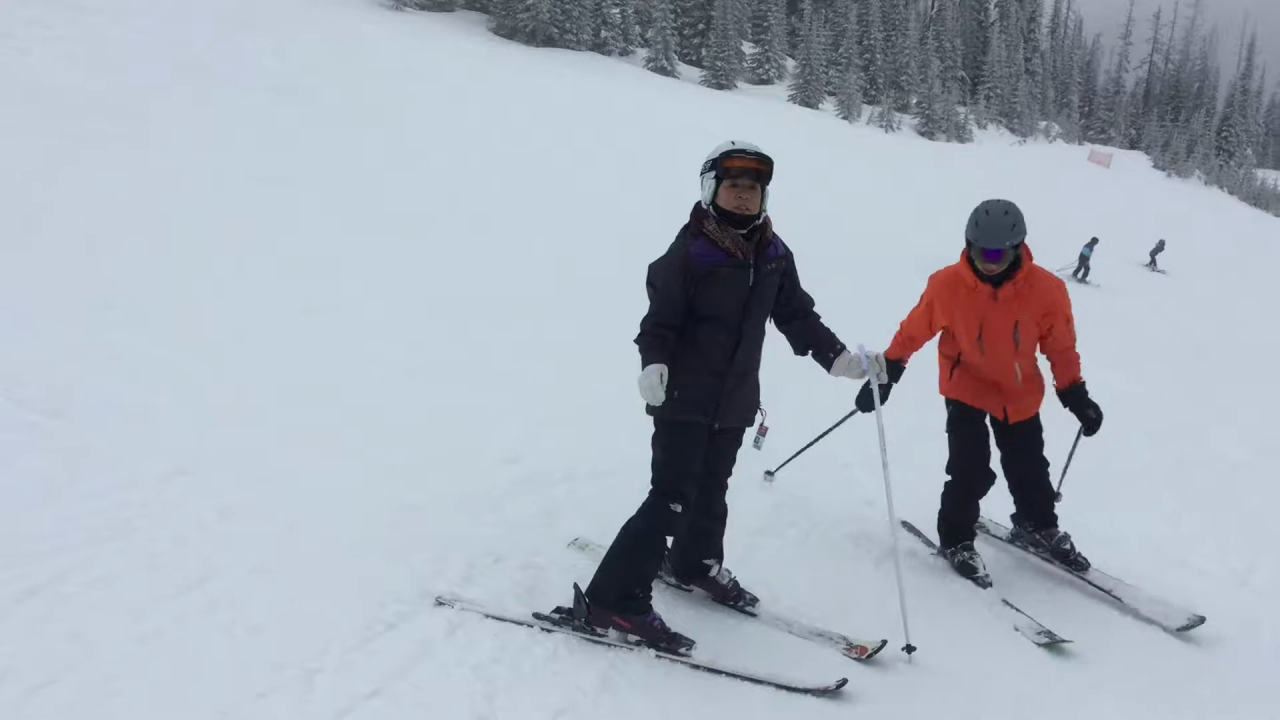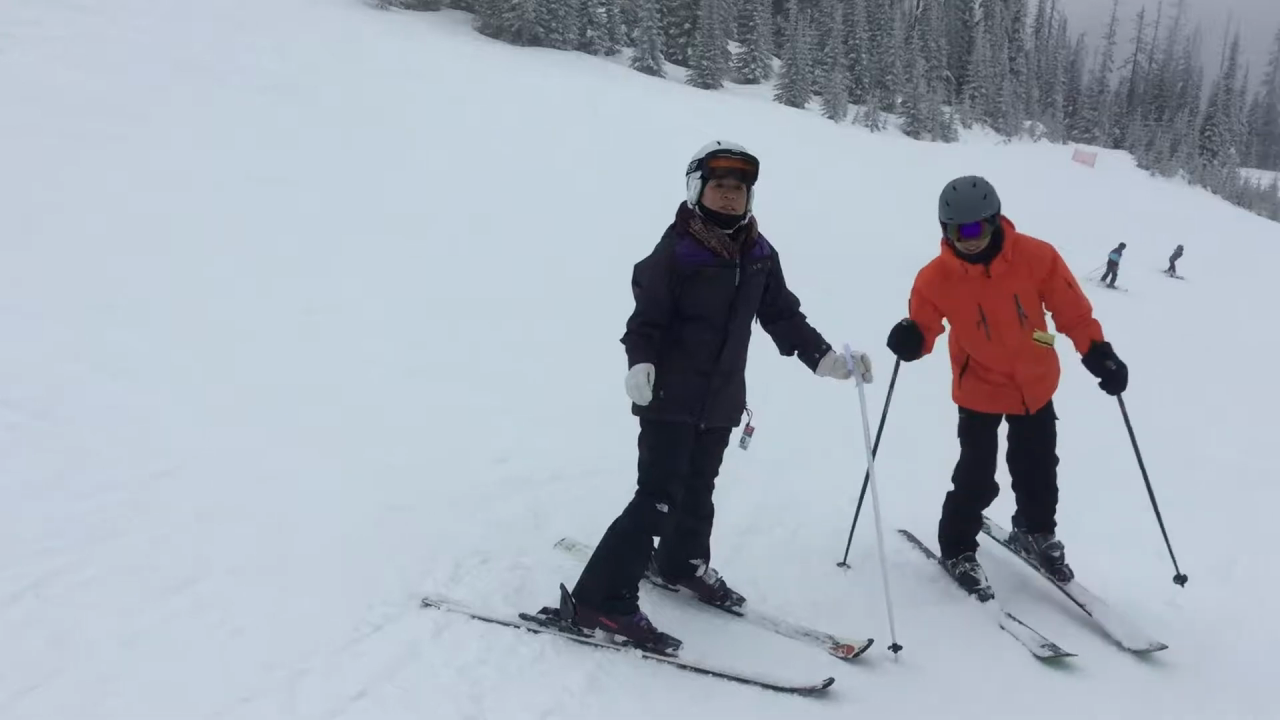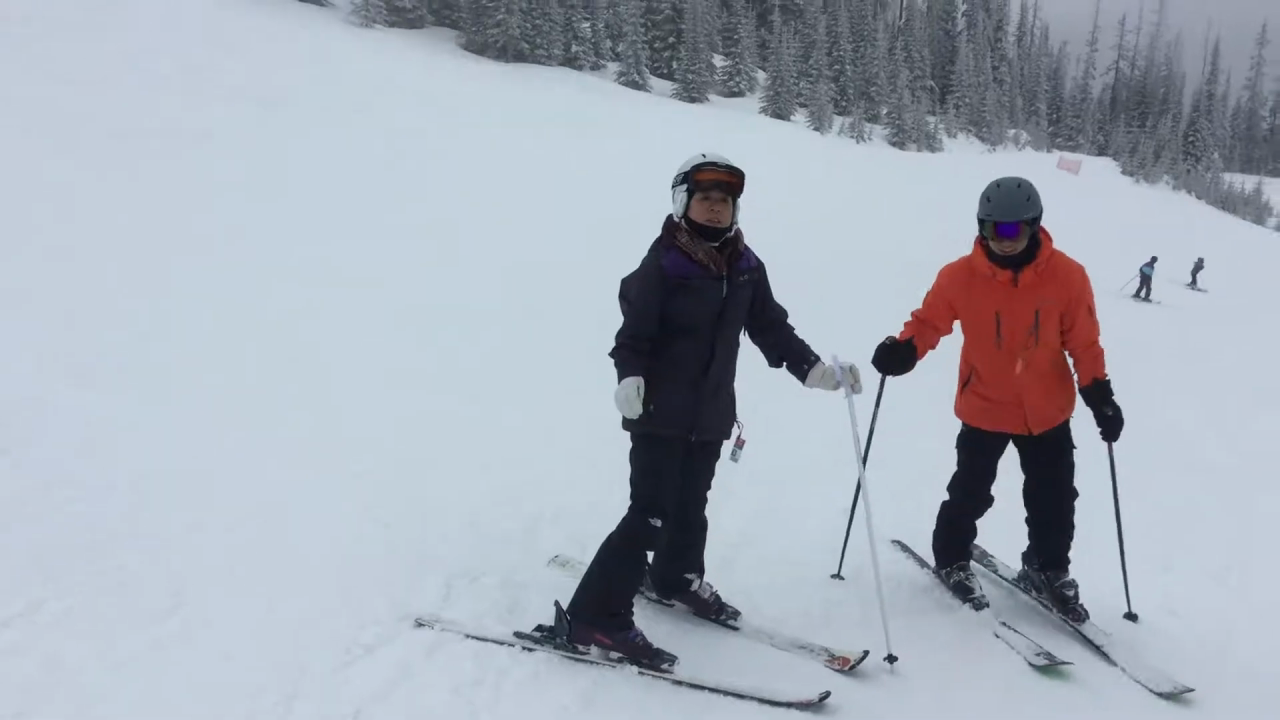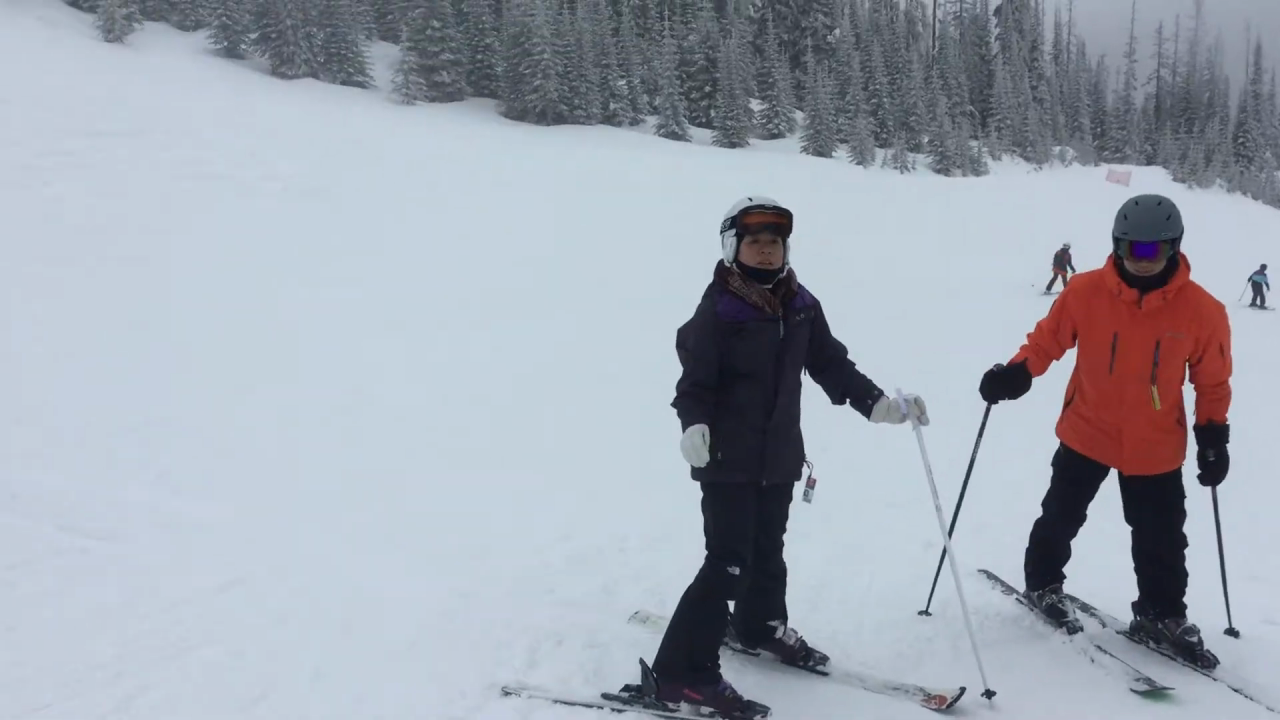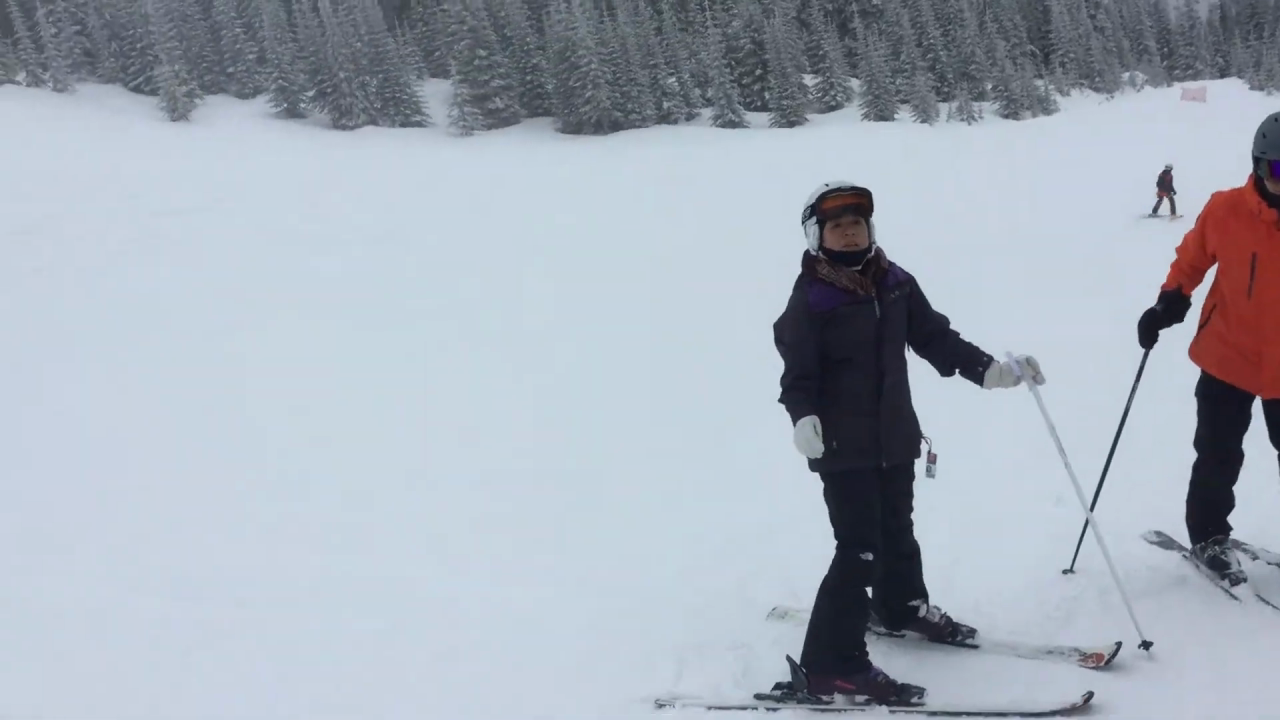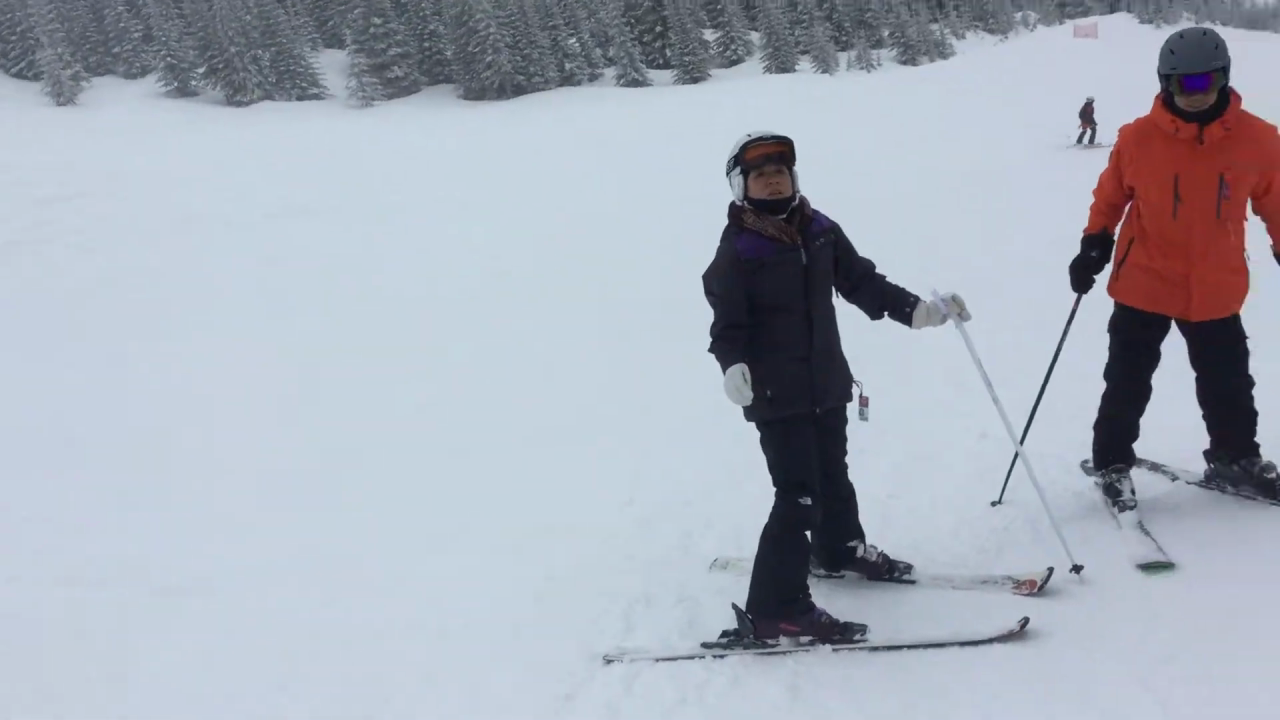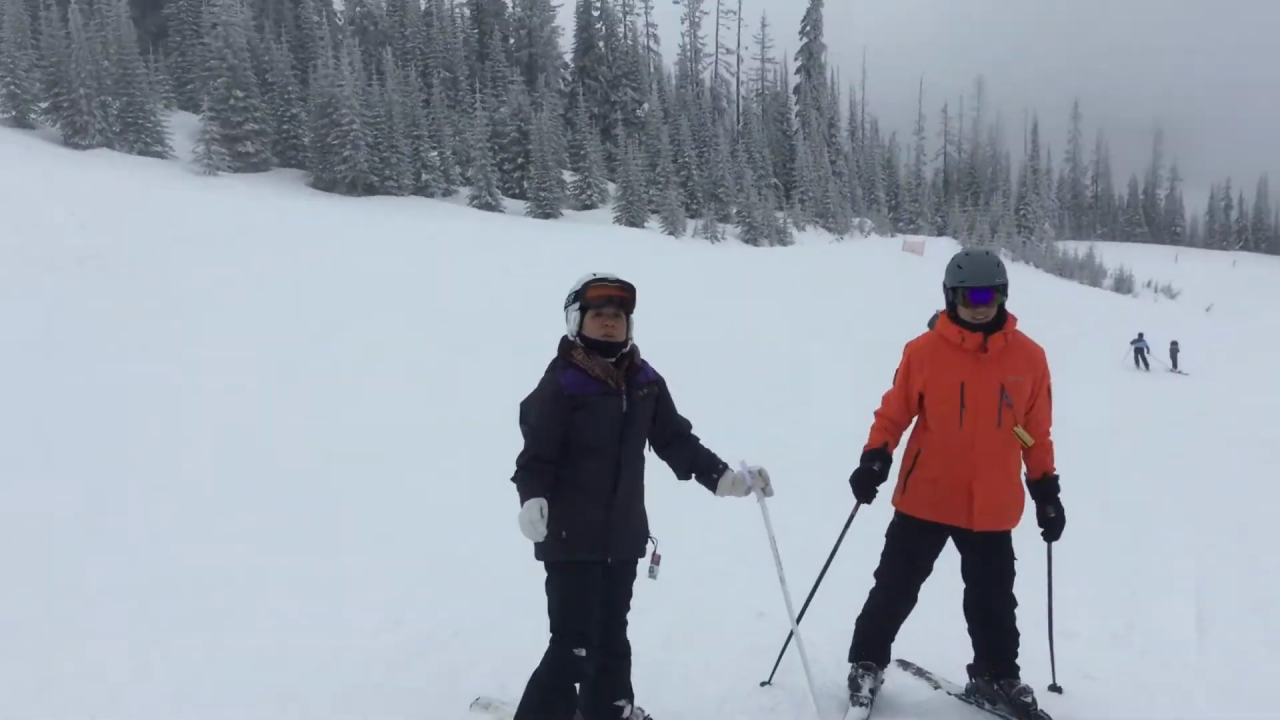
dt=0.3s
person 1, frame 1
left shoulder: (774, 255)
right shoulder: (690, 251)
left elbow: (798, 316)
right elbow: (660, 318)
left wrist: (841, 358)
right wrist: (654, 364)
left hip: (734, 401)
right hip: (683, 397)
left knee: (711, 490)
right knee: (672, 499)
left ankle: (697, 563)
right ankle: (614, 600)
person 1, frame 2
left shoulder: (759, 255)
right shoulder: (676, 250)
left elbow: (784, 317)
right elbow: (646, 318)
left wrist: (826, 358)
right wrist: (641, 363)
left hip: (721, 400)
right hip: (669, 398)
left knee: (698, 491)
right knee: (658, 499)
left ankle: (684, 563)
right ankle: (603, 600)
person 1, frame 3
left shoulder: (745, 267)
right shoulder: (662, 264)
left elbow: (770, 327)
right elbow: (634, 332)
left wrist: (814, 369)
right wrist: (630, 377)
left hip: (710, 412)
right hip: (659, 411)
left knee: (691, 505)
right knee: (651, 514)
left ankle: (677, 576)
right ankle: (597, 617)
person 1, frame 4
left shoulder: (801, 307)
right shoulder: (718, 309)
left elbow: (832, 365)
right elbow: (694, 379)
left wrist: (879, 404)
right wrist: (694, 425)
left hip: (779, 456)
right hip: (727, 458)
left knee: (767, 550)
right knee: (728, 563)
left ankle: (762, 624)
right ankle: (684, 671)
person 1, frame 5
left shoulder: (894, 283)
right shoulder: (809, 299)
left elbow: (936, 337)
right elbow: (798, 372)
left wrist: (990, 369)
right wrist: (804, 417)
left hip: (895, 435)
right hip: (843, 443)
left knee: (897, 532)
right knee: (860, 550)
left ankle: (902, 606)
right ankle: (832, 663)
person 1, frame 6
left shoulder: (819, 230)
right shoulder: (737, 249)
left elbow: (862, 281)
right elbow: (727, 323)
left wrist: (918, 309)
right wrist: (734, 366)
left hip: (826, 381)
right hip: (776, 392)
left knee: (833, 475)
right knee: (798, 494)
left ankle: (842, 547)
right ankle: (776, 606)
person 1, frame 7
left shoulder: (644, 383)
right shoulder: (561, 384)
left elbow: (676, 441)
right elbow: (536, 456)
left wrist: (724, 479)
right wrist: (534, 501)
left hip: (623, 537)
right hip: (570, 538)
left knee: (611, 635)
right knee: (574, 647)
person 2, frame 1
left shoulder: (1045, 289)
right shoulder: (947, 283)
left elbow: (1059, 343)
right elbow: (917, 328)
left wrist: (1074, 392)
right wrist: (889, 370)
left hip: (1018, 394)
right hip: (966, 387)
left knee: (1028, 469)
right knee: (970, 470)
left ankle: (1038, 527)
right ankle: (956, 541)
person 2, frame 2
left shoulder: (1036, 257)
right shoulder: (934, 278)
left elbow: (1071, 309)
right elbow: (923, 334)
left wrist: (1099, 354)
right wrist: (909, 337)
left hip: (1034, 383)
right hip: (979, 388)
left knee: (1038, 467)
right knee: (976, 478)
left ankle: (1036, 532)
right ankle: (958, 549)
person 2, frame 3
left shoulder: (1067, 276)
right shoulder: (960, 276)
left elbow: (1084, 341)
right elbow: (929, 321)
left wrist: (1098, 393)
right wrist: (902, 349)
left hip: (1048, 409)
right hip: (985, 406)
left knee: (1055, 495)
right knee: (970, 493)
left ankle: (1048, 569)
right ankle: (951, 560)
person 2, frame 4
left shoulder: (1201, 310)
right shoulder: (1086, 291)
left elbow: (1212, 378)
right elbow: (1049, 338)
left wrist: (1212, 432)
right wrist: (1015, 374)
left hip: (1156, 446)
right hip: (1087, 432)
left knee: (1162, 538)
right knee: (1061, 516)
left ankle: (1161, 613)
right ankle: (1044, 583)
person 2, frame 5
right shoulder: (1226, 210)
right elbow: (1193, 257)
right wrist: (1171, 301)
right hip: (1227, 359)
right knee: (1218, 457)
right ankle: (1208, 535)
person 2, frame 6
right shoulder: (1139, 138)
right elbow: (1111, 195)
right wrist: (1096, 242)
left hip: (1217, 292)
right hip: (1144, 288)
left knee: (1226, 385)
right knee: (1127, 384)
left ankle: (1234, 457)
right ankle: (1112, 463)
person 2, frame 7
left shoulder: (1028, 357)
right shoulder: (923, 351)
left elbow: (1036, 430)
right elbow: (893, 413)
left wrist: (1046, 488)
right wrist: (874, 459)
left hip: (993, 507)
right hip: (925, 499)
left knee: (993, 600)
right knee: (894, 589)
left ankle: (996, 677)
right ankle: (866, 663)
